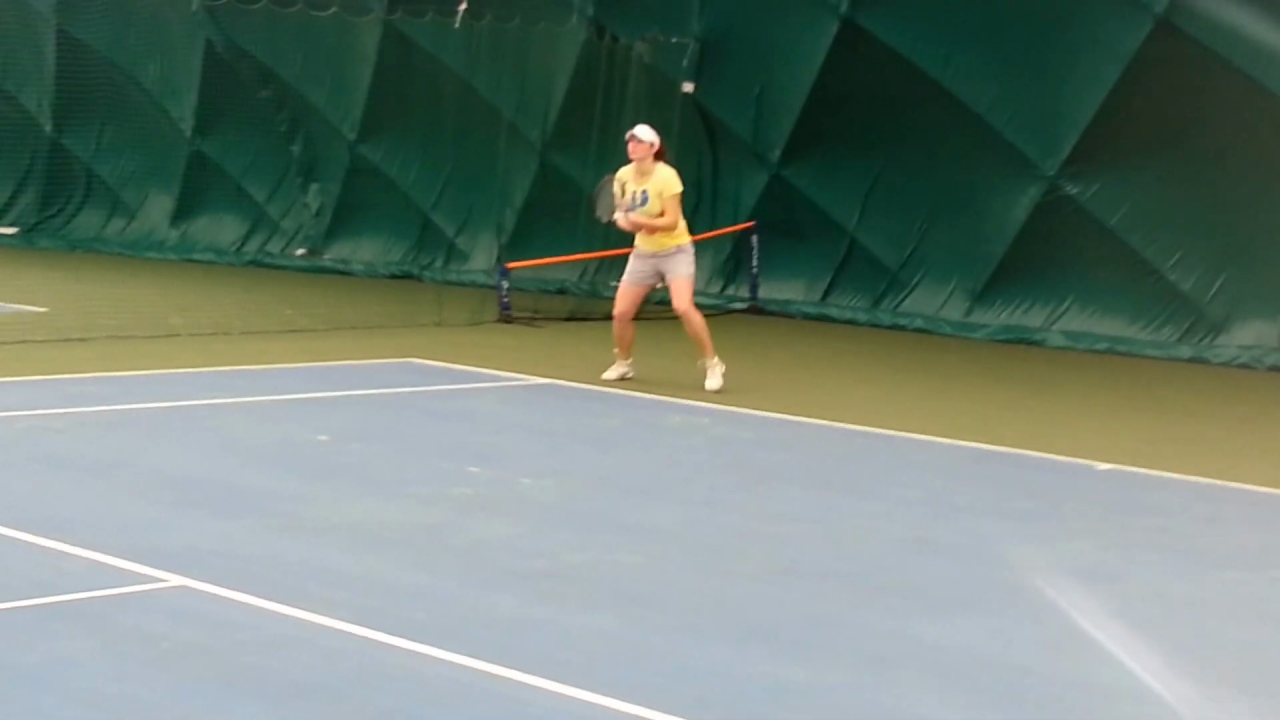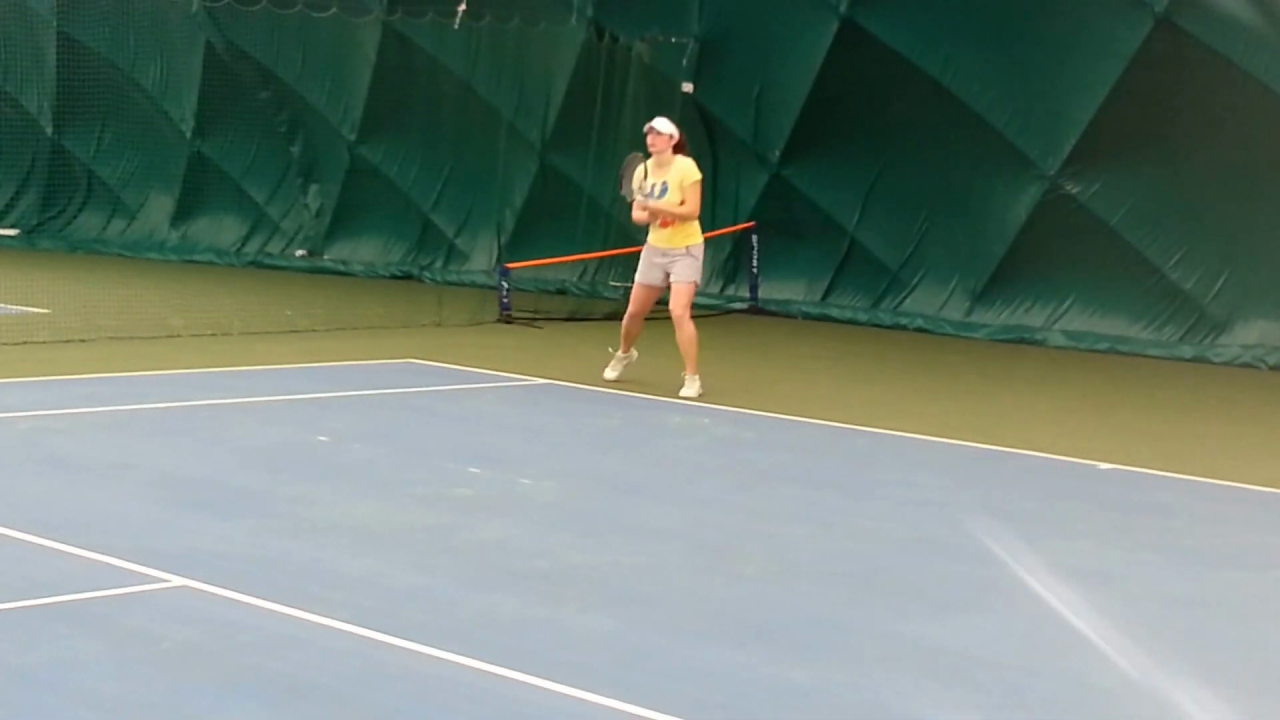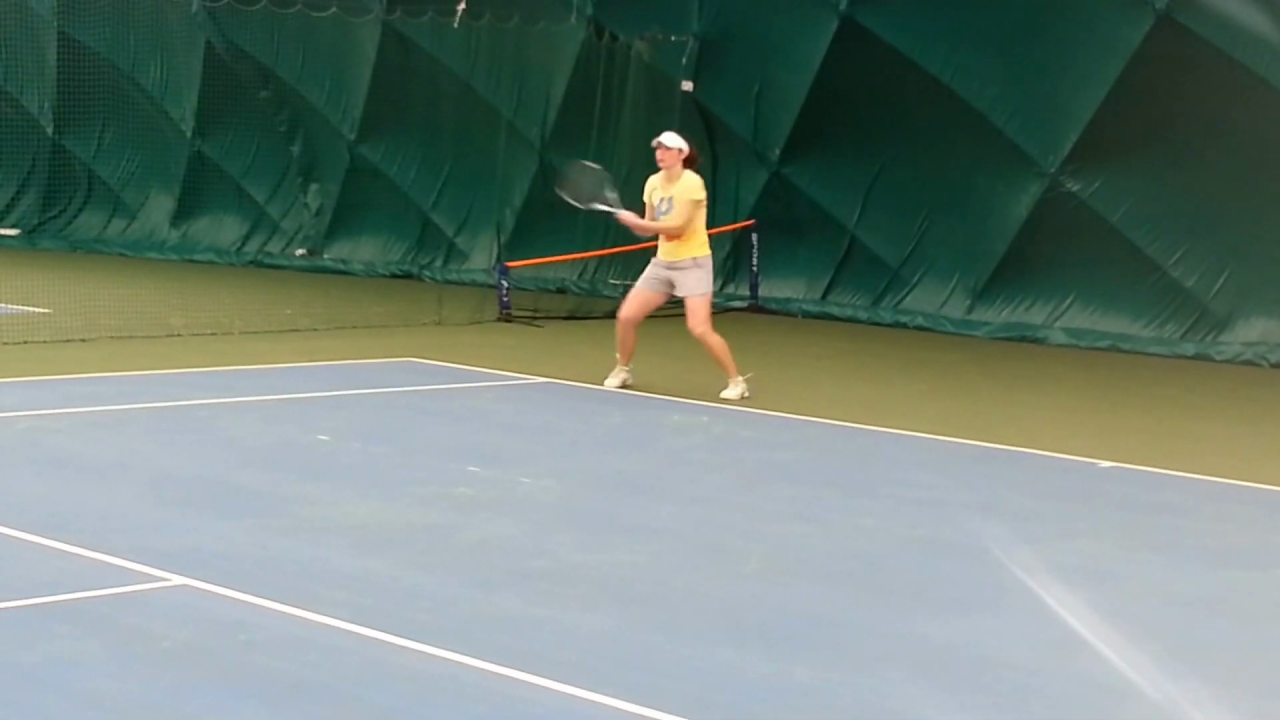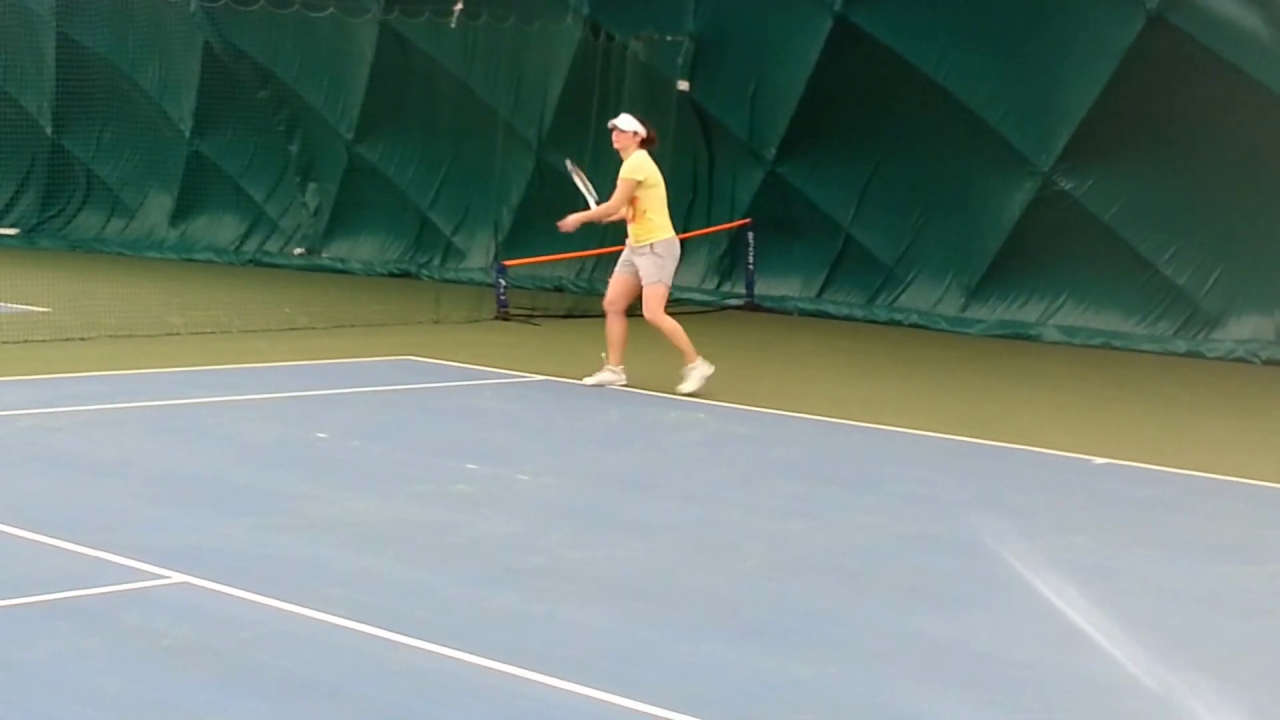
dt=0.4s
person 1, frame 1
left shoulder: (667, 176)
right shoulder: (623, 176)
left elbow: (672, 222)
right elbow: (621, 217)
left wrist: (639, 220)
right wrist: (627, 224)
left hip: (677, 251)
right hip: (644, 252)
left knee: (683, 307)
right knee: (621, 313)
left ankle: (713, 364)
right ankle: (623, 363)
person 1, frame 2
left shoulder: (686, 167)
right shoulder: (642, 170)
left elbow: (692, 211)
right elbow: (636, 213)
left wrist: (658, 207)
right wrist: (648, 215)
left hip: (686, 250)
right hip: (654, 250)
left knee: (679, 313)
right knee: (634, 313)
left ankle: (692, 378)
right ankle: (624, 355)
person 1, frame 3
left shoulder: (691, 184)
right shoulder: (653, 182)
left elbow: (678, 226)
right elbow: (650, 228)
left wrist: (636, 221)
right wrist: (637, 224)
left hip: (694, 263)
right hip: (663, 262)
left knee: (700, 329)
right knee: (626, 317)
left ankle: (736, 380)
right ankle: (623, 369)
person 1, frame 4
left shoulder: (636, 164)
right shoulder: (629, 162)
left elbow: (614, 205)
left wrist: (579, 218)
right wrist: (619, 217)
left hip: (659, 246)
right hip: (637, 246)
left knee: (654, 313)
right knee: (612, 305)
left ankle: (697, 364)
right ankle: (614, 369)
